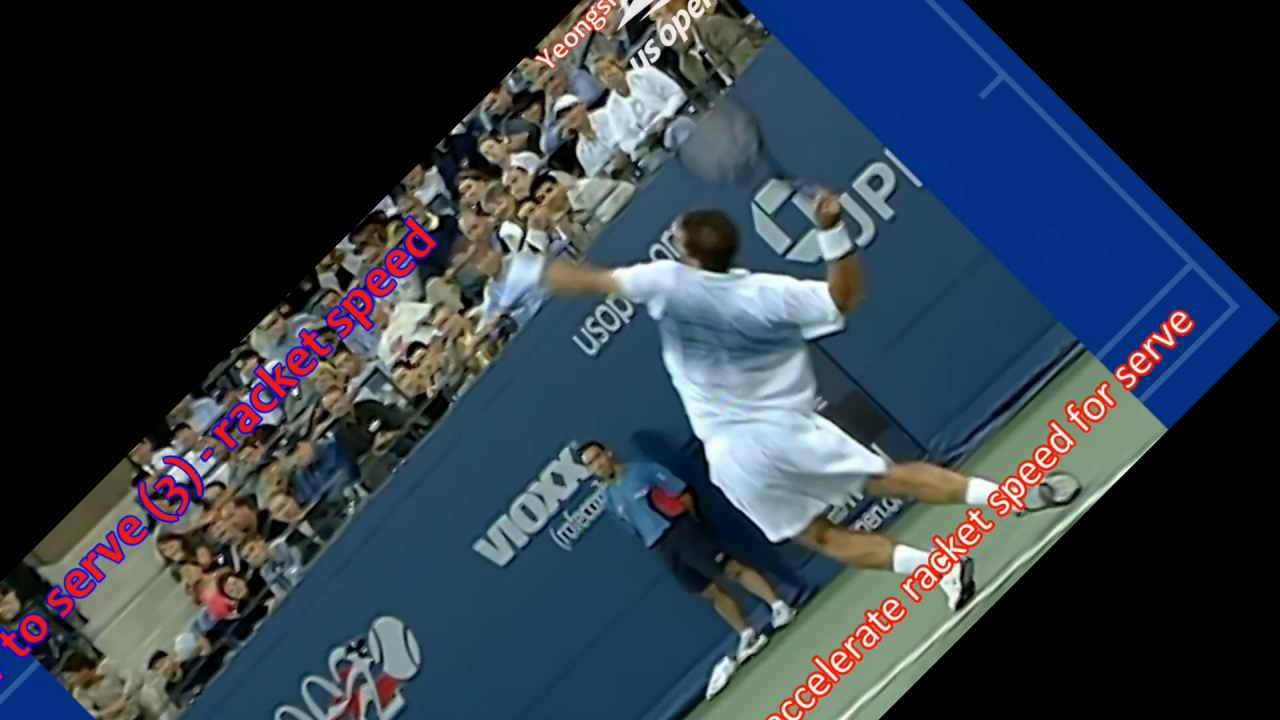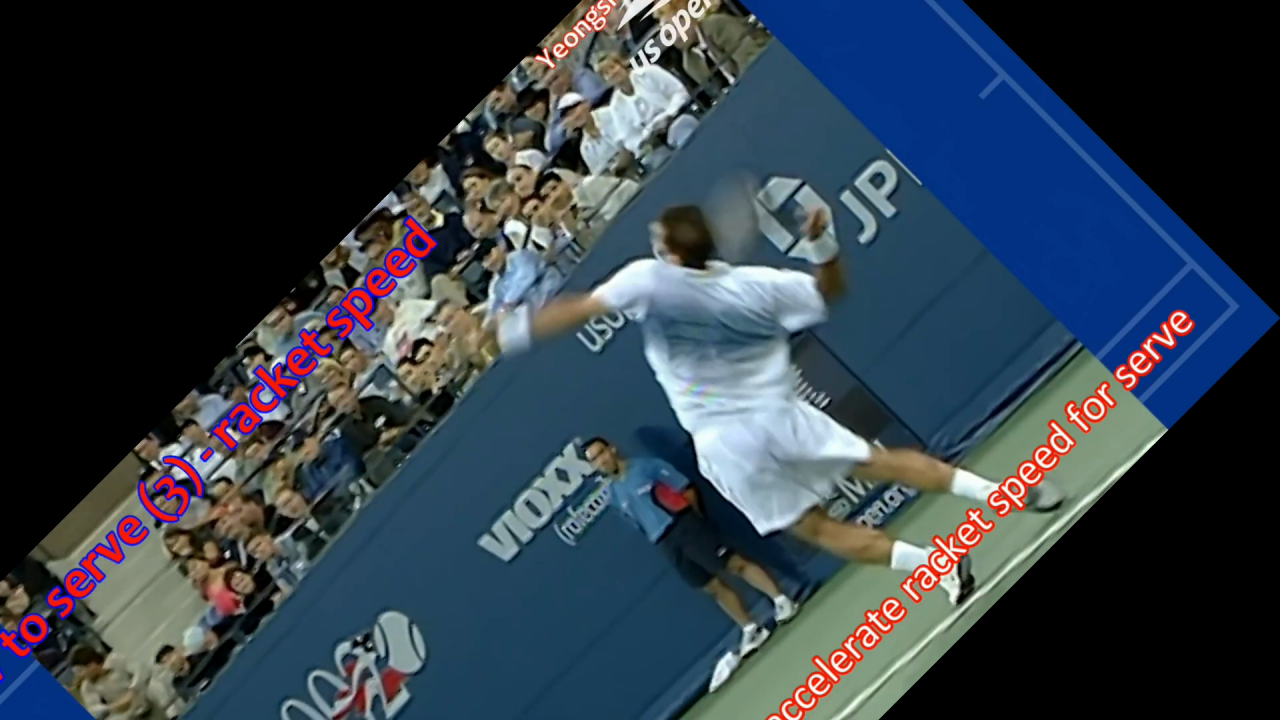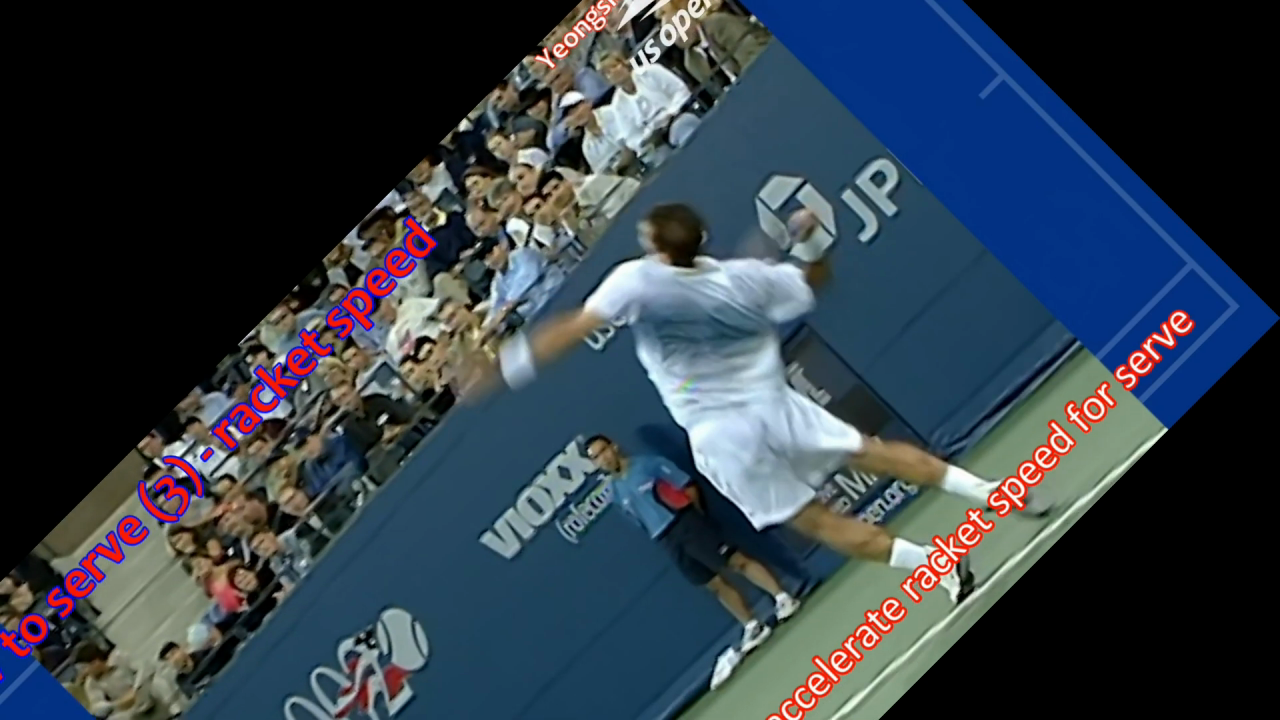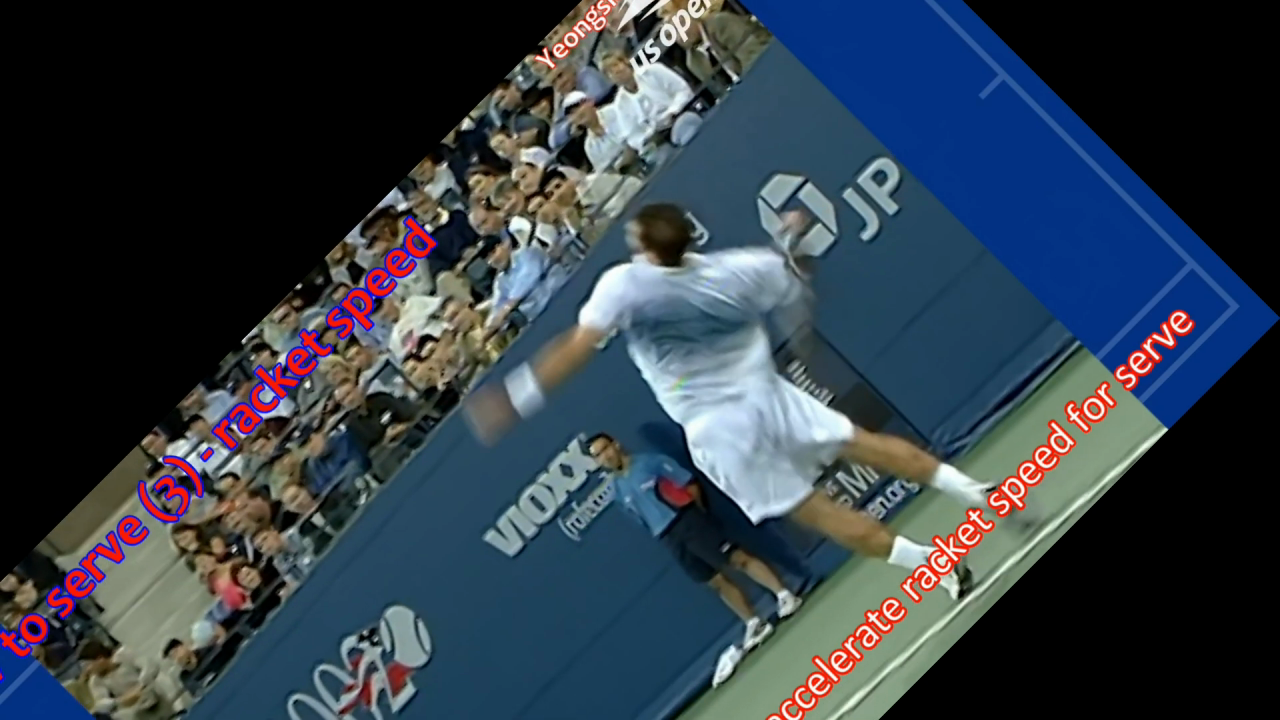
dt=0.4s
person 1, frame 1
left shoulder: (668, 282)
right shoulder: (771, 293)
left elbow: (591, 280)
right elbow: (847, 296)
left wrist: (537, 270)
right wrist: (832, 231)
left hip: (735, 455)
right hip: (792, 429)
left knee: (819, 537)
right knee: (891, 479)
left ankle: (937, 568)
person 1, frame 2
left shoulder: (648, 280)
right shoulder: (755, 283)
left elbow: (576, 310)
right elbow: (829, 290)
left wrist: (512, 327)
right wrist: (820, 240)
left hip: (725, 446)
right hip: (780, 418)
left knee: (815, 528)
right knee: (881, 463)
left ankle: (935, 565)
right ankle: (1003, 490)
person 1, frame 3
left shoulder: (636, 281)
right shoulder: (744, 276)
left elbow: (571, 330)
right elbow: (814, 284)
left wrist: (503, 365)
right wrist: (807, 241)
left hip: (721, 439)
right hip: (774, 408)
left knee: (813, 522)
right knee: (875, 453)
left ankle: (933, 563)
right ankle: (994, 490)
person 1, frame 4
left shoulder: (625, 284)
right shoulder: (738, 268)
left elbow: (574, 349)
right elbow: (795, 285)
left wrist: (513, 399)
right wrist: (793, 240)
left hip: (717, 431)
right hip: (768, 399)
left knee: (814, 512)
right knee: (867, 446)
left ankle: (931, 563)
right ankle: (979, 492)
person 2, frame 1
left shoulder: (643, 470)
right shoulder: (611, 500)
left elbow: (683, 493)
right elbow: (636, 529)
left wrist: (688, 523)
left hip: (681, 530)
right hip: (663, 549)
left knee: (732, 569)
right knee: (711, 593)
left ankle: (778, 605)
right ankle: (749, 636)
person 2, frame 2
left shoulder: (646, 466)
right shoulder: (613, 495)
left elbow: (687, 490)
left wrist: (693, 519)
left hip: (684, 526)
right hip: (665, 544)
left knee: (734, 564)
right knee: (714, 587)
left ankle: (781, 601)
right ankle: (752, 631)
person 2, frame 3
left shoulder: (648, 464)
right shoulder: (615, 492)
left elbow: (688, 487)
left wrist: (693, 515)
right wrist: (659, 535)
left hip: (686, 523)
right hip: (669, 542)
left knee: (736, 561)
right knee: (715, 584)
left ankle: (782, 598)
right ankle: (753, 629)
person 2, frame 4
left shoulder: (651, 462)
right shoulder: (618, 489)
left elbow: (691, 485)
left wrist: (696, 514)
right wrist: (661, 533)
left hip: (688, 521)
right hip: (671, 539)
left knee: (738, 558)
right knee: (718, 582)
left ankle: (784, 595)
right ankle: (755, 626)
